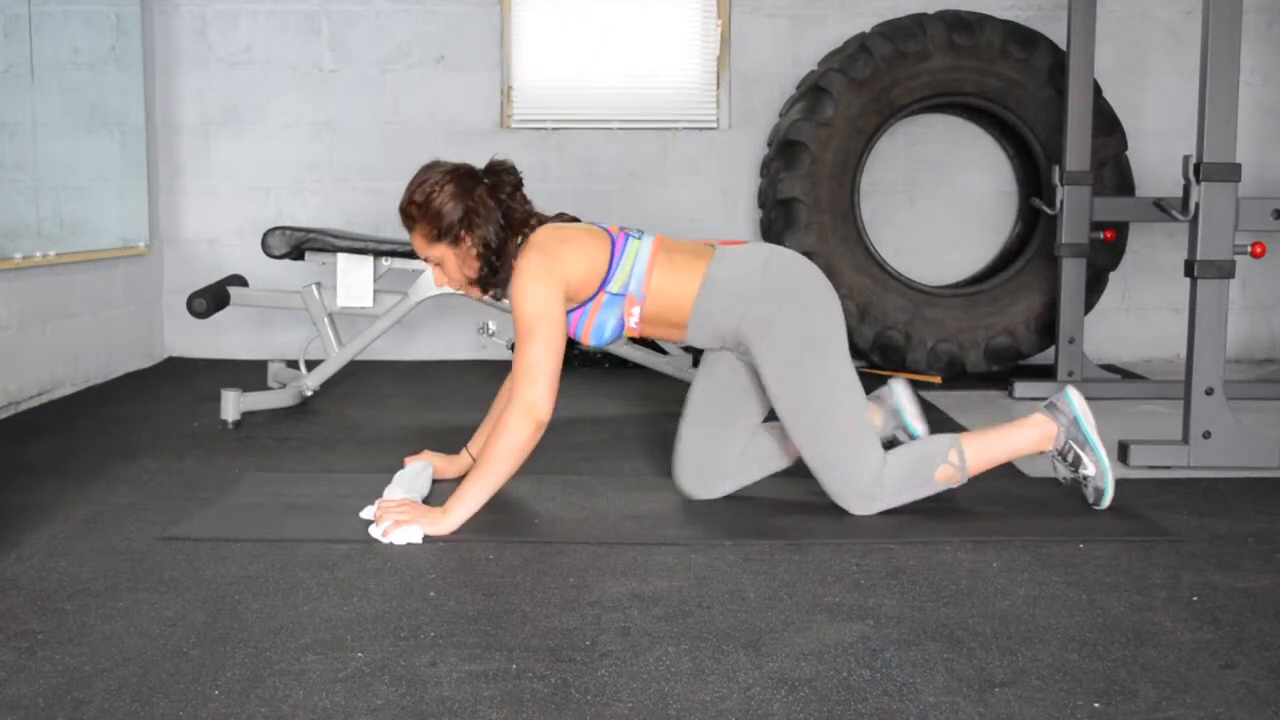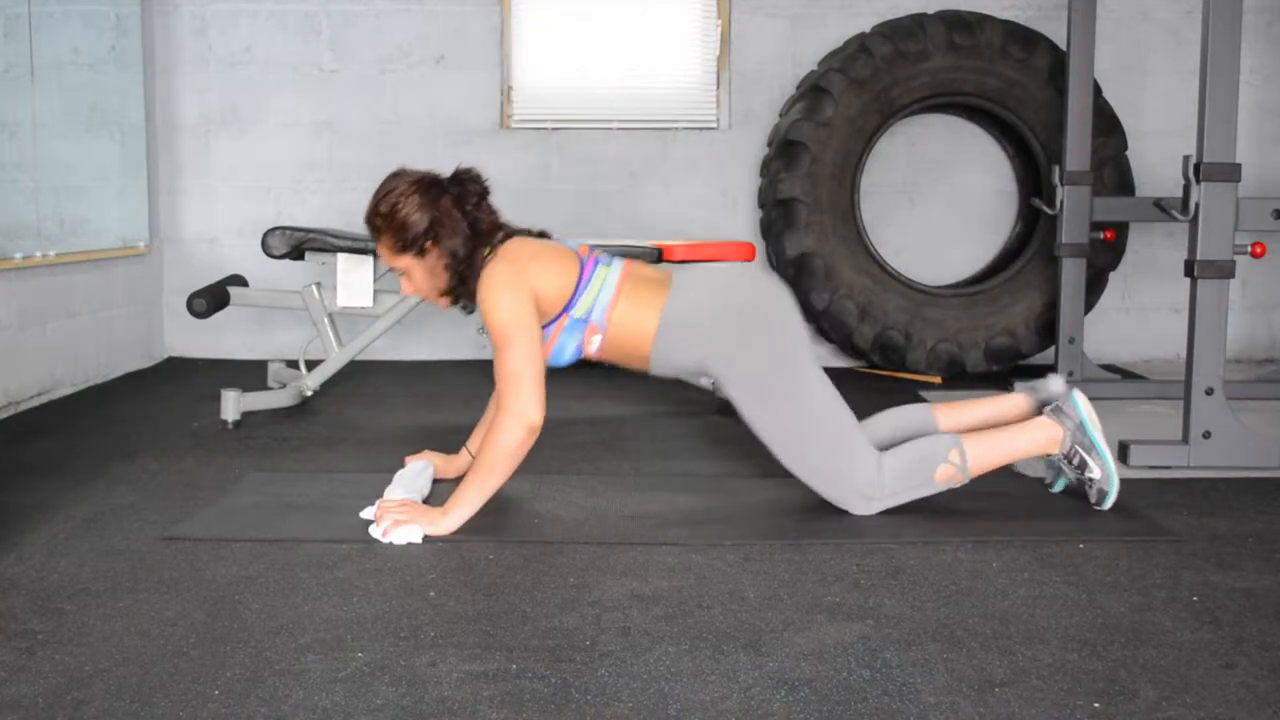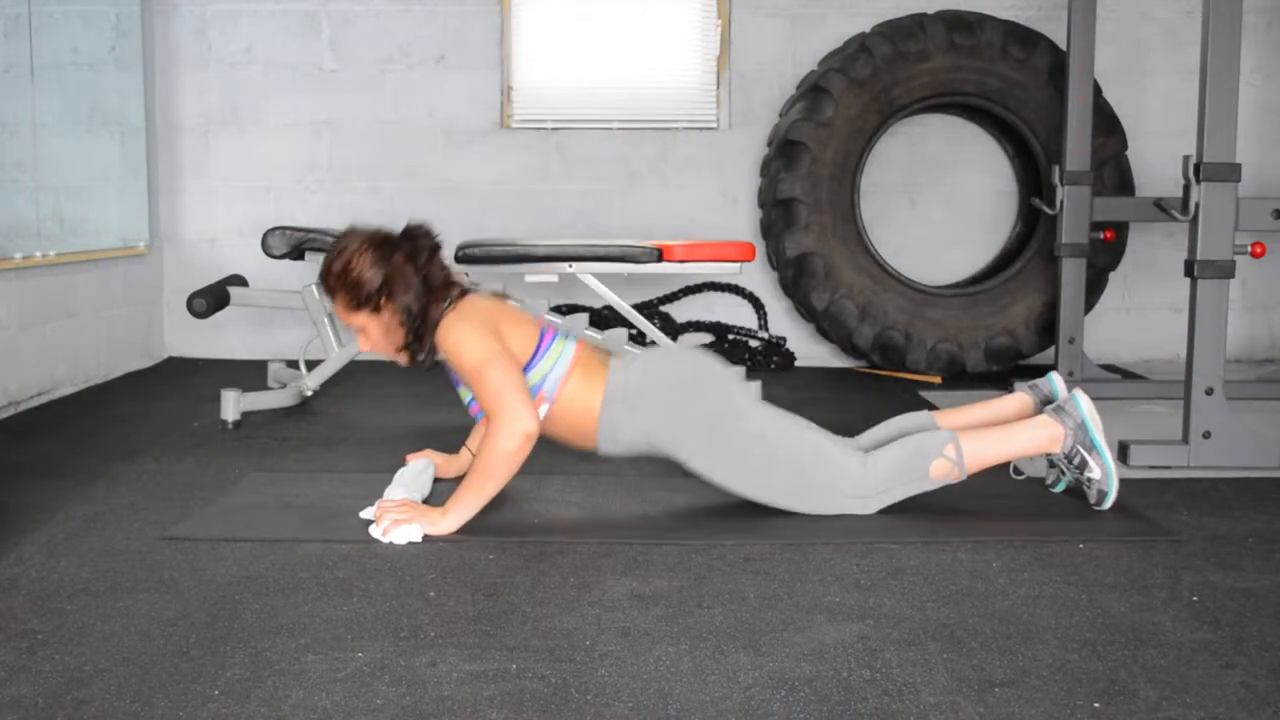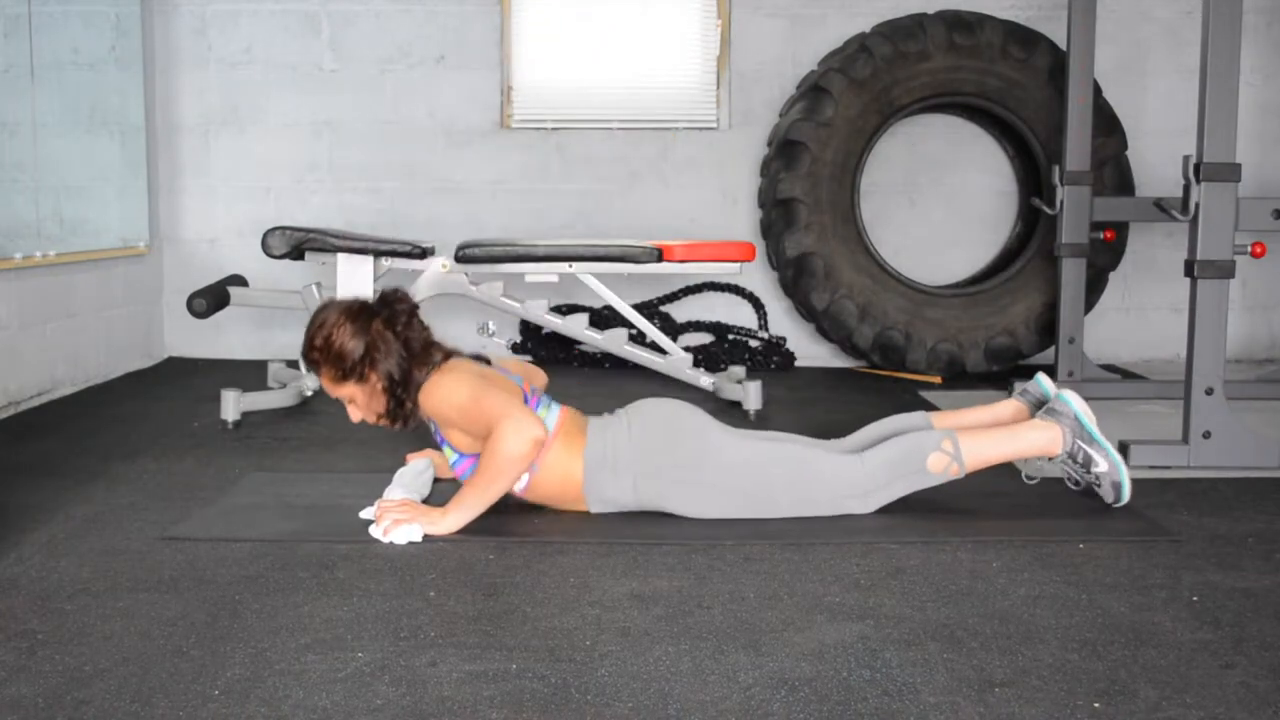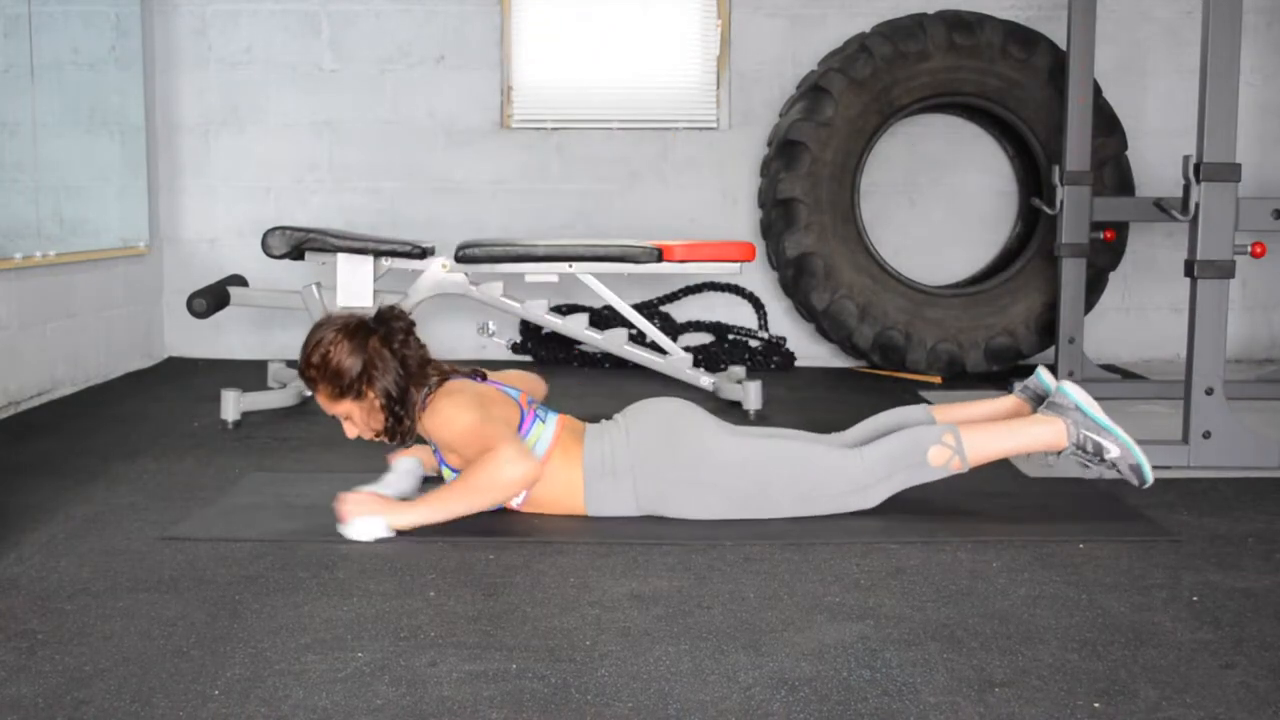
dt=0.3s
person 1, frame 1
left shoulder: (534, 267)
right shoulder: (538, 248)
left elbow: (533, 409)
right elbow: (528, 370)
left wrist: (451, 513)
right wrist: (466, 457)
left hip: (778, 301)
right hip: (760, 291)
left knee: (862, 490)
right knee: (698, 480)
left ankle: (1049, 427)
right ankle: (868, 412)
person 1, frame 2
left shoulder: (499, 278)
right shoulder: (507, 257)
left elbow: (525, 417)
right elbow: (517, 373)
left wrist: (449, 514)
right wrist: (463, 457)
left hip: (736, 329)
right hip: (735, 305)
left knee: (862, 488)
right knee: (844, 450)
left ankle: (1054, 431)
right ankle: (1029, 401)
person 1, frame 3
left shoulder: (453, 328)
right shoulder: (465, 313)
left elbow: (519, 426)
left wrist: (451, 513)
right wrist: (463, 456)
left hip: (676, 404)
right hip: (673, 384)
left knee: (864, 487)
right knee: (854, 454)
left ankle: (1055, 431)
right ankle: (1033, 403)
person 1, frame 4
left shoulder: (437, 392)
right shoulder: (449, 371)
left elbow: (524, 430)
left wrist: (450, 515)
right wrist: (460, 460)
left hip: (658, 464)
right hip: (655, 435)
left knee: (861, 484)
right knee: (846, 455)
left ankle: (1051, 435)
right ankle: (1025, 406)
person 1, frame 5
left shoulder: (440, 413)
right shoulder: (443, 384)
left elbow: (500, 467)
left wrist: (403, 510)
left hip: (664, 469)
right hip: (656, 436)
left knee: (870, 476)
right knee: (850, 449)
left ankle: (1061, 430)
right ankle: (1029, 399)
